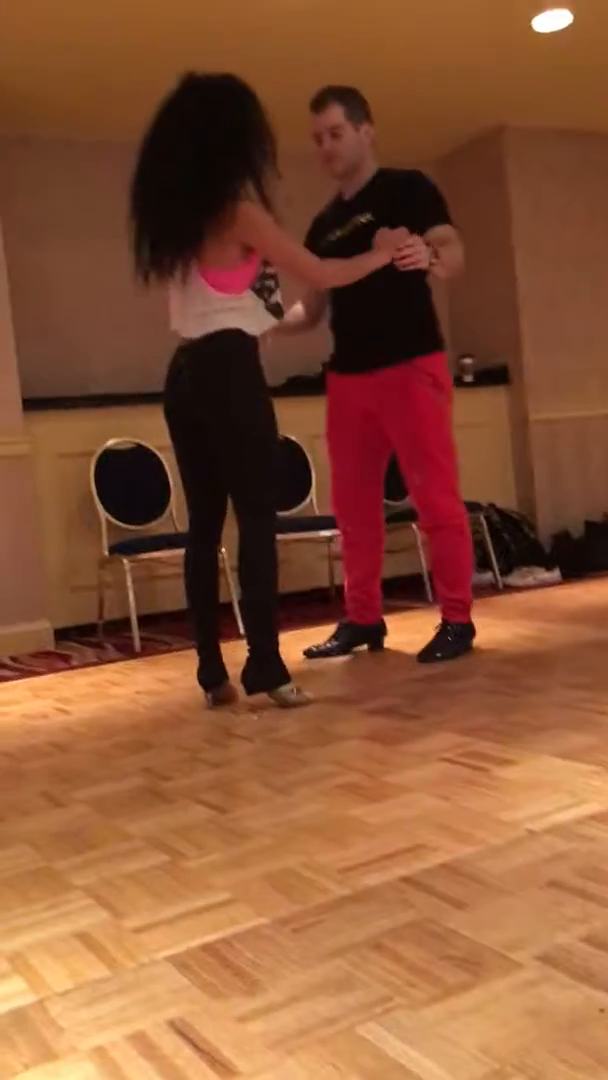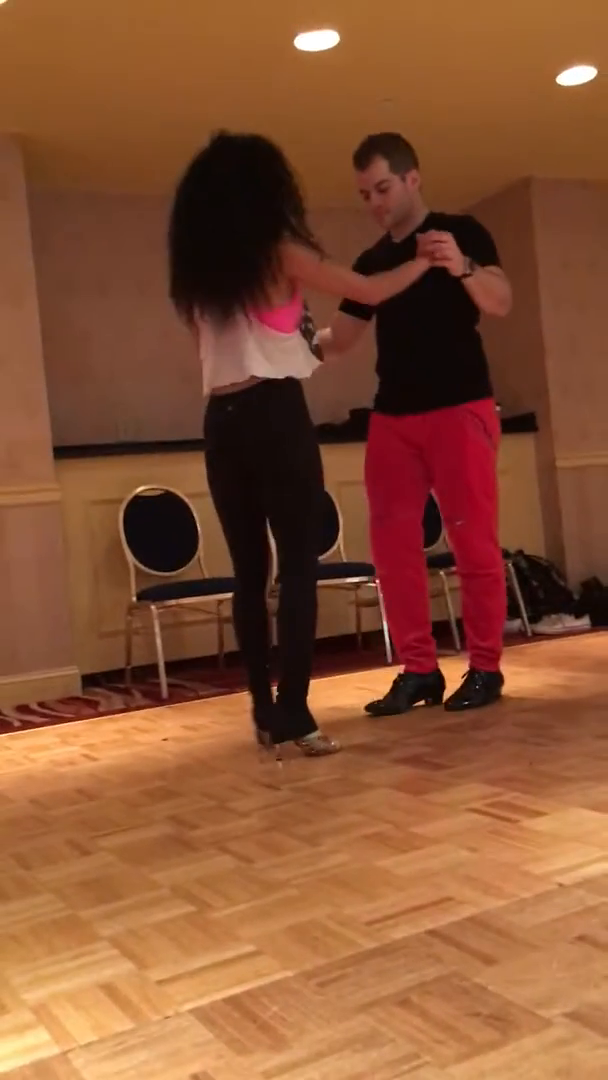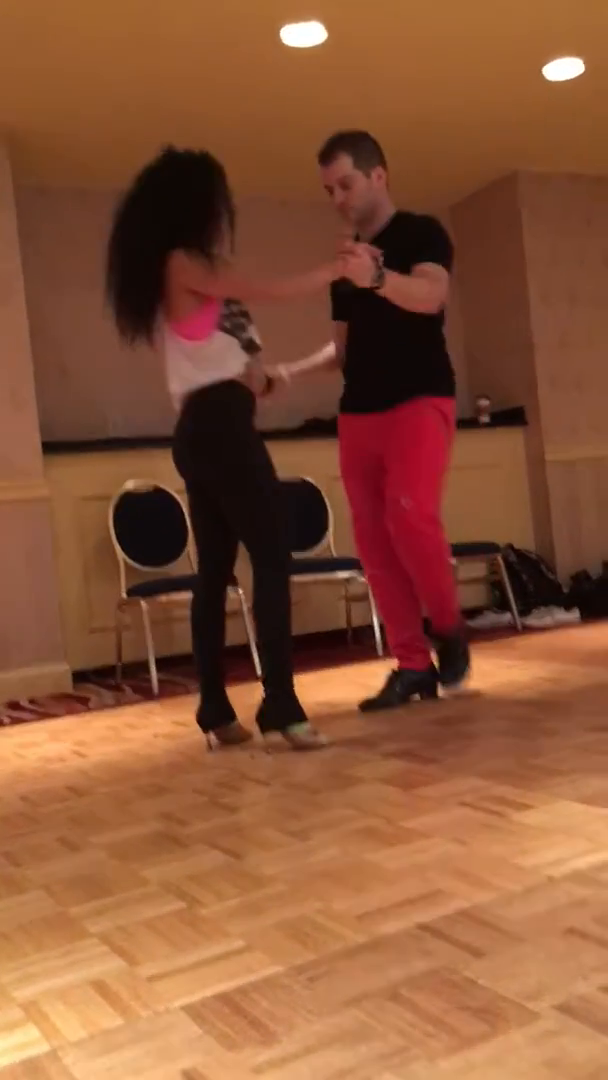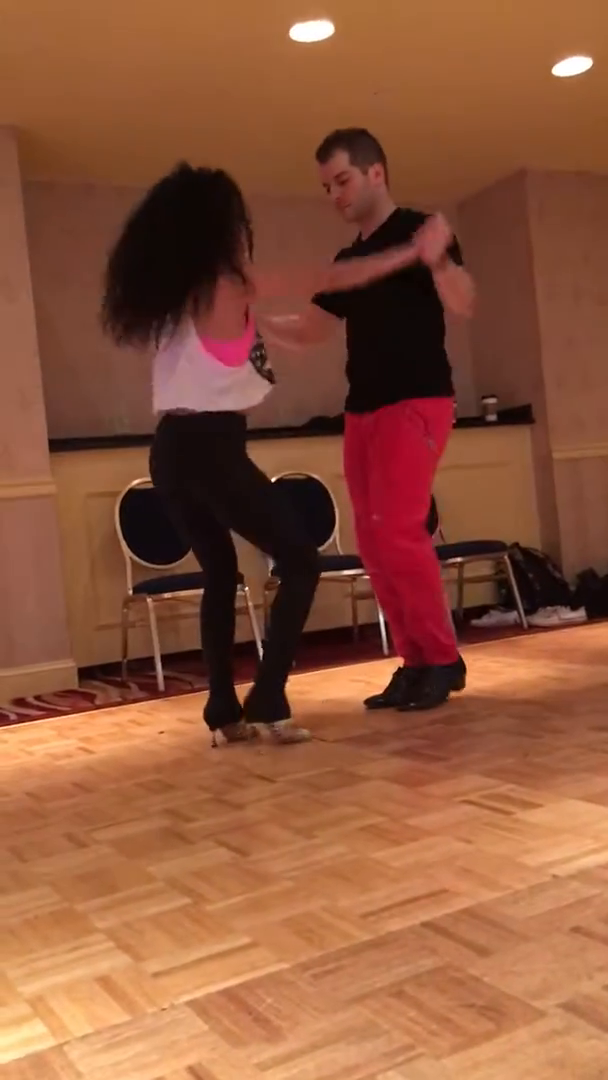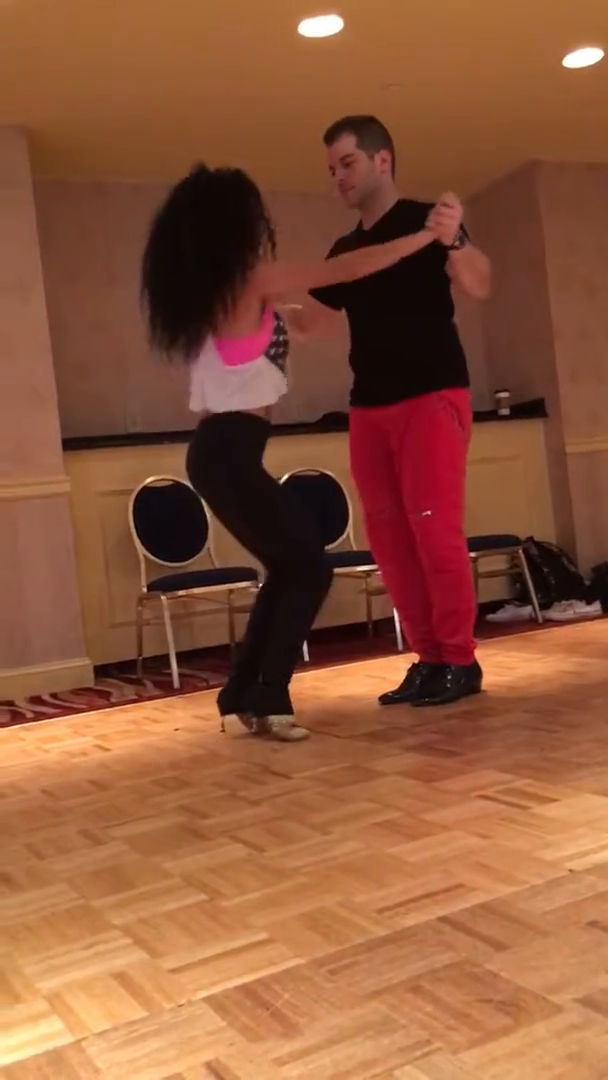
dt=0.5s
person 1, frame 1
left shoulder: (173, 211)
right shoulder: (238, 207)
right elbow: (321, 275)
right wrist: (380, 255)
left hip: (183, 375)
right hip: (227, 370)
left knee: (203, 525)
right knee: (256, 517)
left ankle: (211, 670)
right ankle: (265, 667)
person 1, frame 2
left shoulder: (198, 268)
right shoulder: (280, 252)
right elbow: (370, 291)
left hip: (222, 421)
right hip: (274, 413)
left knee: (248, 571)
right knee: (298, 564)
left ankle: (265, 709)
right ankle: (293, 714)
person 1, frame 3
left shoulder: (177, 269)
right shoulder: (184, 262)
right elbow: (271, 289)
left wrist: (256, 372)
right wrist: (343, 268)
left hip: (203, 426)
right hip: (222, 423)
left knee: (215, 569)
right knee: (272, 559)
left ankle: (215, 711)
right ankle: (281, 709)
person 1, frame 4
left shoulder: (165, 290)
right shoulder: (230, 281)
right elbow: (329, 280)
right wrist: (412, 253)
left hip: (172, 447)
right hip: (211, 446)
left knee: (221, 573)
right knee: (300, 561)
left ankle: (226, 711)
right ankle: (266, 702)
person 1, frame 5
left shoulder: (197, 290)
right shoulder: (251, 277)
right elbow: (348, 269)
right wrist: (426, 236)
left hip: (212, 449)
right hip: (232, 450)
left knee: (286, 567)
right knee: (312, 568)
left ankle: (243, 691)
right ankle: (267, 698)
person 2, frame 1
left shoulder: (408, 188)
right shoulder: (324, 225)
left elbow: (453, 255)
right elbow: (313, 306)
left wrist: (427, 255)
left hip: (412, 365)
right hip: (348, 375)
left knee: (434, 493)
right knee: (353, 499)
left ankle: (456, 620)
right ankle: (363, 618)
person 2, frame 2
left shoulder: (462, 232)
right shoulder: (370, 263)
left elbow: (501, 301)
right elbow: (338, 338)
left wrist: (462, 267)
left hip: (459, 409)
right hip: (392, 417)
left knee: (473, 539)
right knee: (392, 541)
left ankle: (485, 667)
right ankle: (420, 668)
person 2, frame 3
left shoulder: (421, 232)
right shoulder: (344, 263)
left elbow: (430, 296)
left wrist: (376, 278)
right wrist: (293, 372)
left hip: (420, 399)
right hip: (358, 413)
left knee: (410, 513)
right knee: (374, 542)
left ankle: (450, 627)
right ankle: (414, 664)
person 2, frame 4
left shoulder: (419, 230)
right shoulder: (346, 260)
left elbow: (462, 303)
right elbow: (309, 330)
left wrist: (437, 260)
left hip: (415, 401)
right hip: (362, 409)
left knee: (396, 529)
right knee: (375, 540)
left ankle: (443, 658)
right ankle: (415, 663)
person 2, frame 5
left shoulder: (424, 220)
right shoulder: (344, 251)
left elbow: (480, 285)
right elbow: (309, 317)
left wrist: (455, 241)
left hip: (432, 398)
right hip: (369, 407)
left knee: (435, 529)
right knee: (388, 537)
left ankle: (460, 660)
right ankle: (429, 658)
